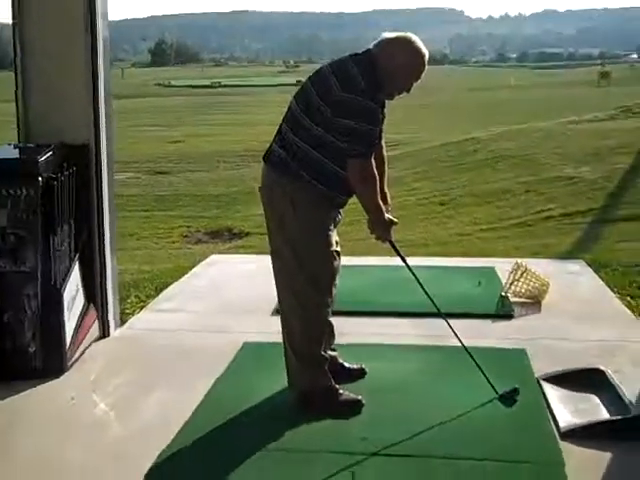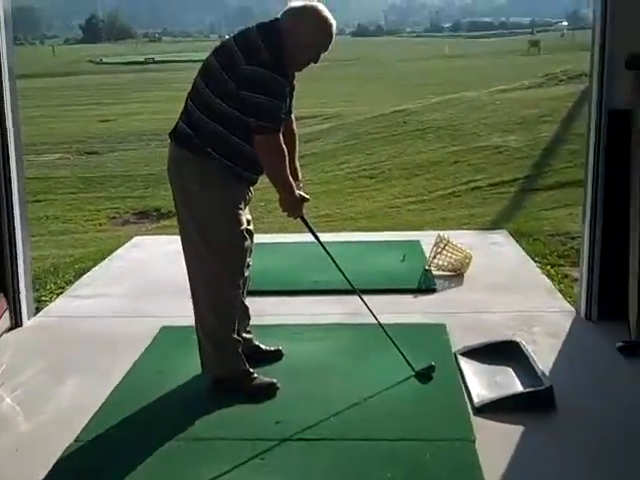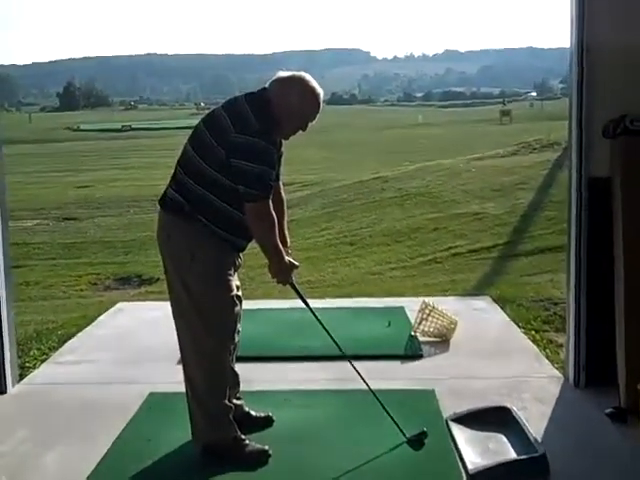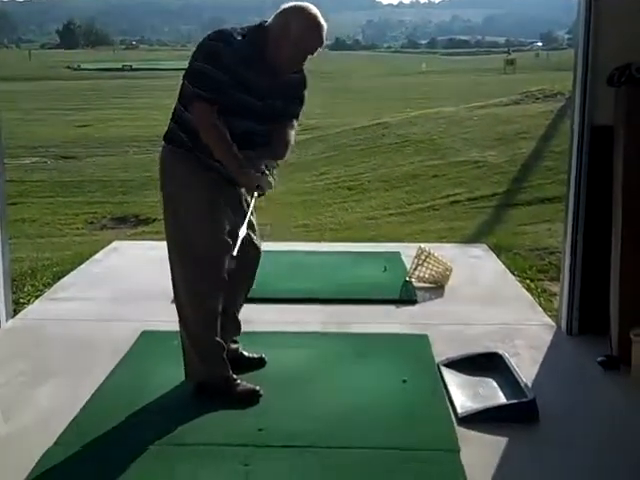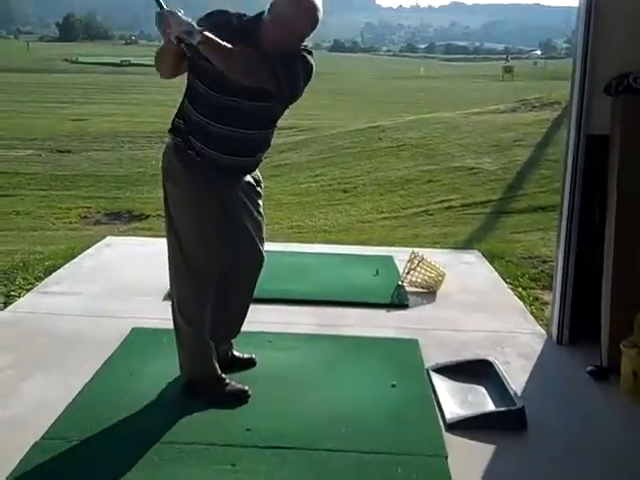
dt=1s
person 1, frame 1
left shoulder: (362, 79)
right shoulder: (356, 90)
left elbow: (374, 149)
right elbow: (358, 165)
left wrist: (383, 201)
right wrist: (377, 215)
left hip: (310, 189)
right hip: (295, 191)
left knee: (319, 279)
right knee: (307, 287)
left ankle: (322, 358)
right ankle: (312, 386)
person 1, frame 2
left shoulder: (273, 54)
right shoulder: (260, 63)
left elbow: (284, 123)
right elbow: (267, 141)
left wrist: (295, 178)
right wrist: (288, 192)
left hip: (222, 167)
right hip: (203, 168)
left knee: (235, 258)
right knee: (218, 268)
left ankle: (238, 339)
right ankle: (225, 368)
person 1, frame 3
left shoulder: (259, 121)
right shoulder: (250, 132)
left elbow: (272, 189)
right elbow: (258, 209)
left wrist: (284, 246)
right wrist: (277, 258)
left hip: (210, 233)
right hip: (193, 235)
left knee: (223, 324)
right knee: (208, 333)
left ankle: (228, 408)
right ankle: (216, 435)
person 1, frame 4
left shoulder: (293, 78)
right shoulder: (224, 48)
left elbow: (285, 127)
right elbow: (200, 112)
left wrist: (267, 165)
right wrist: (242, 166)
left hip: (233, 175)
right hip: (192, 169)
left knee: (244, 255)
right knee: (203, 270)
left ankle: (224, 346)
right ankle: (209, 373)
person 1, frame 5
left shoulder: (299, 64)
left elbow: (249, 71)
right elbow: (165, 68)
left wrist: (196, 37)
right wrist: (173, 39)
left hip: (242, 173)
right hip: (191, 165)
left knee: (246, 260)
right knee: (197, 267)
left ankle: (220, 347)
right ankle: (200, 371)
